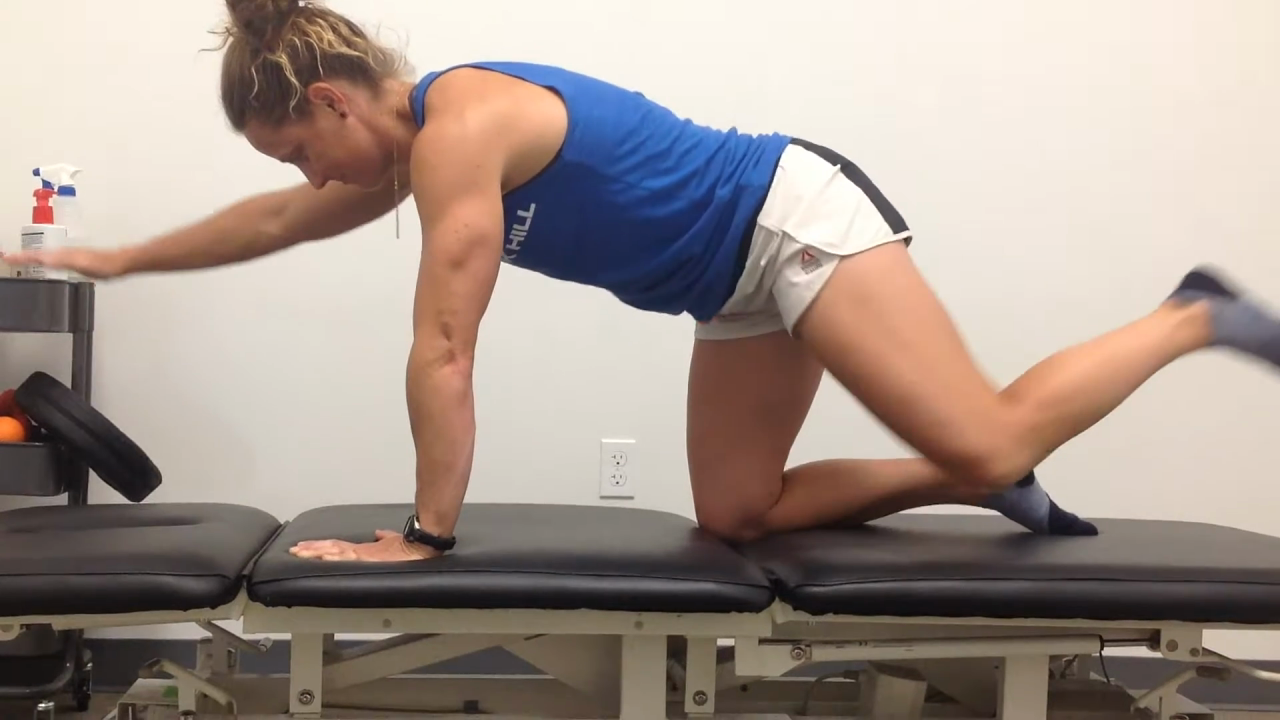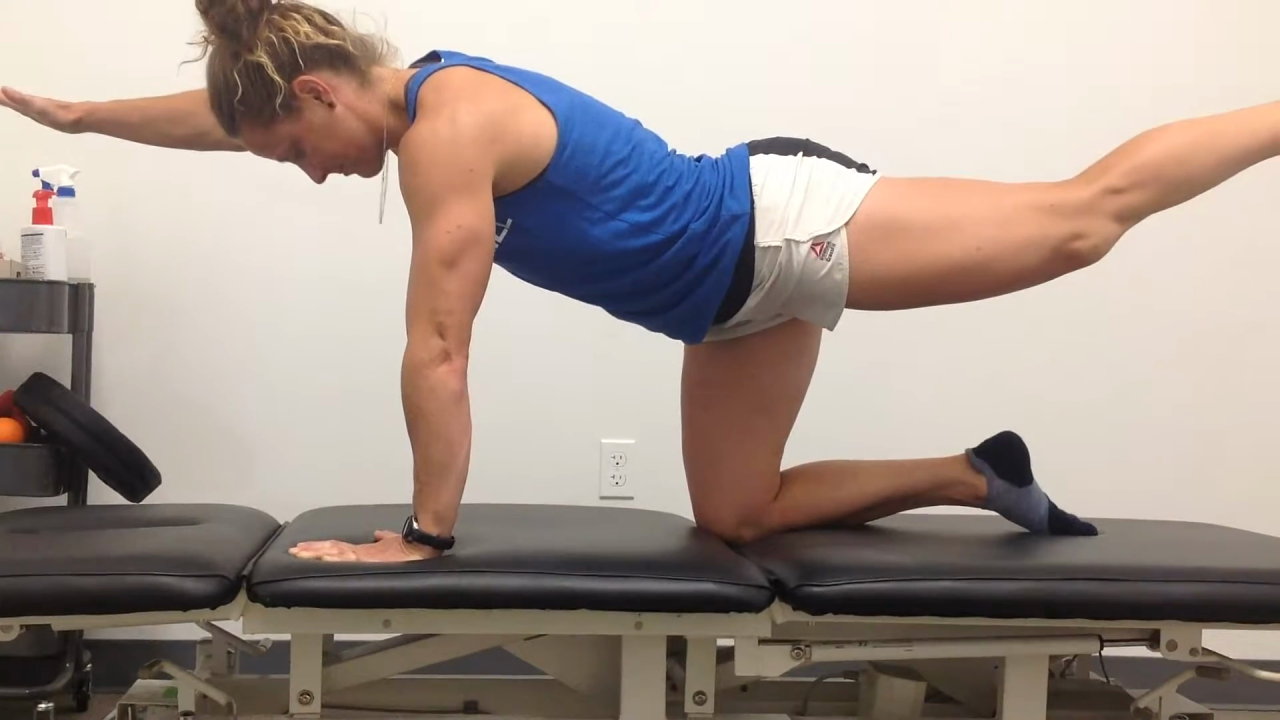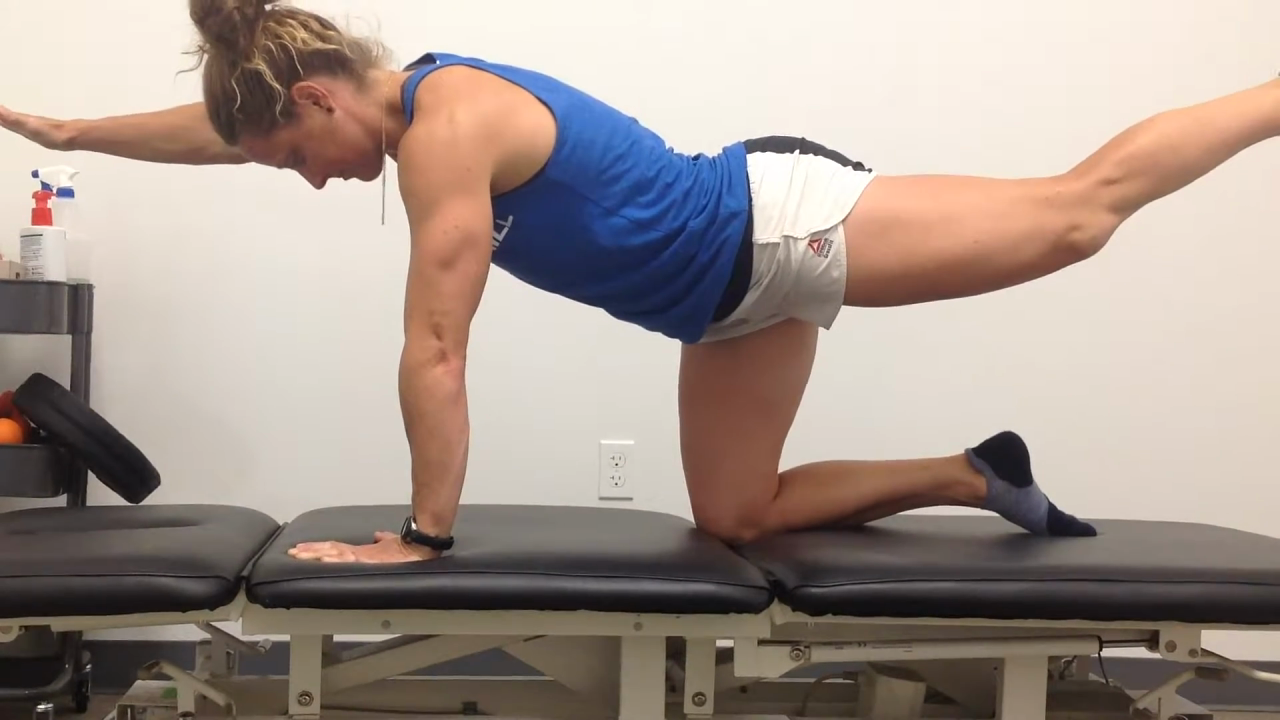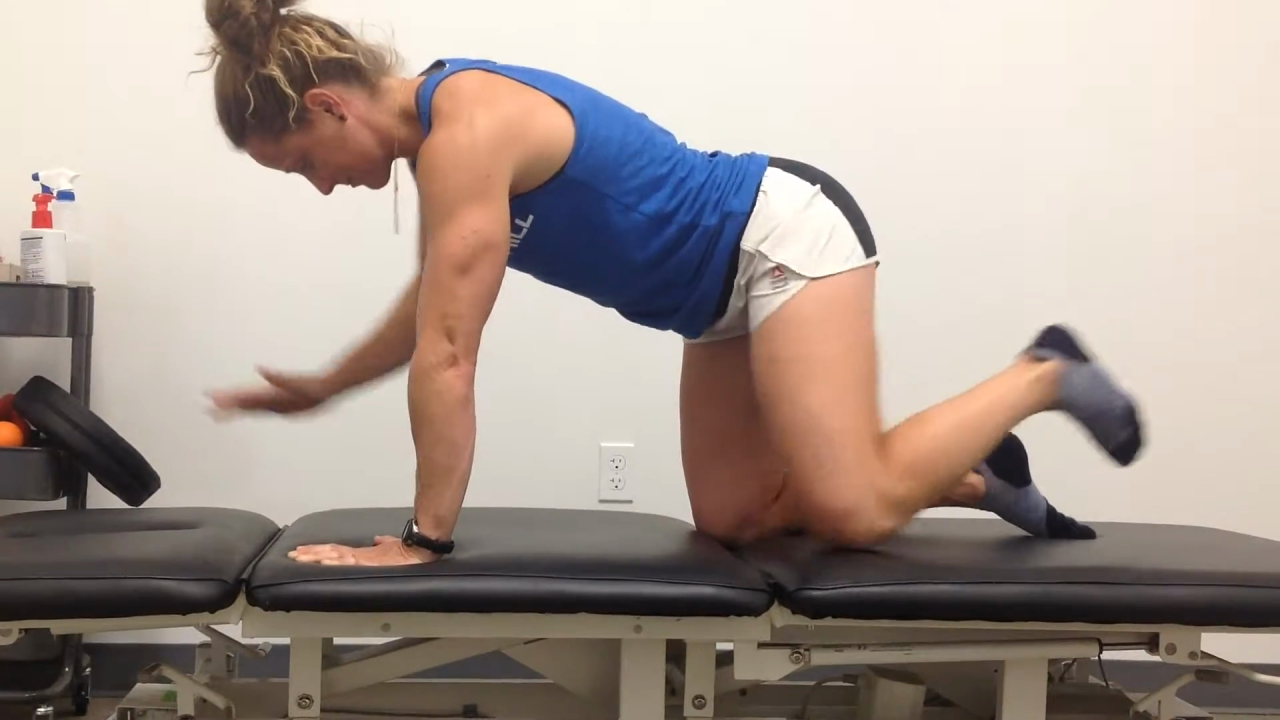
dt=1s
person 1, frame 1
left shoulder: (457, 128)
right shoulder: (419, 142)
left elbow: (442, 357)
right elbow: (276, 223)
left wrist: (425, 532)
right wrist: (120, 259)
left hip: (796, 218)
right hip: (748, 267)
left knee: (984, 442)
right knee: (738, 516)
right ankle: (999, 480)
person 1, frame 2
left shoulder: (445, 128)
left elbow: (436, 352)
right elbow: (225, 113)
left wrist: (426, 532)
left hip: (785, 222)
right hip: (741, 285)
left knee: (1082, 215)
right knee: (738, 517)
right ankle: (979, 478)
person 1, frame 3
left shoulder: (443, 130)
left elbow: (433, 353)
right elbow: (225, 126)
left wrist: (425, 533)
left hip: (782, 220)
right hip: (737, 286)
left knee: (1076, 210)
right knee: (738, 517)
right ankle: (977, 479)
person 1, frame 4
left shoulder: (464, 132)
right shoulder: (440, 129)
left elbow: (447, 355)
right elbow: (427, 308)
left wrist: (425, 536)
right wrist: (322, 387)
left hip: (780, 231)
right hip: (733, 277)
left knee: (855, 512)
right knee: (735, 517)
left ankle: (1043, 374)
right ankle: (975, 480)
